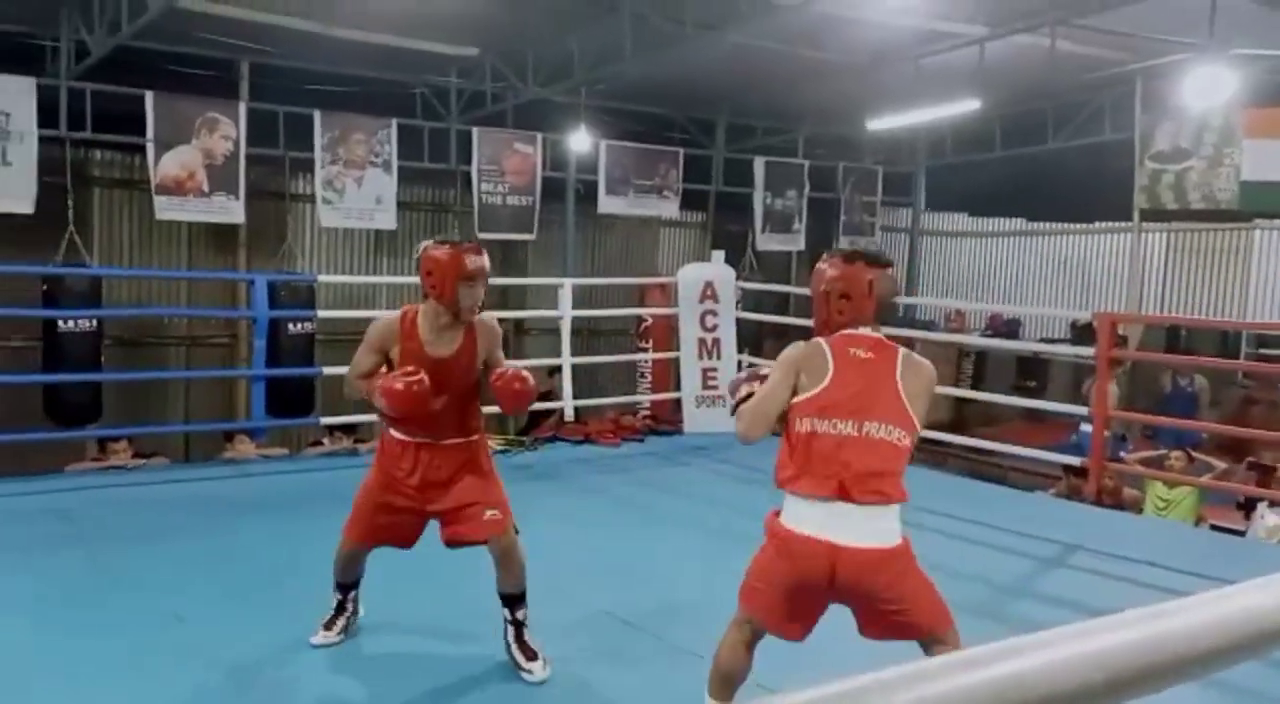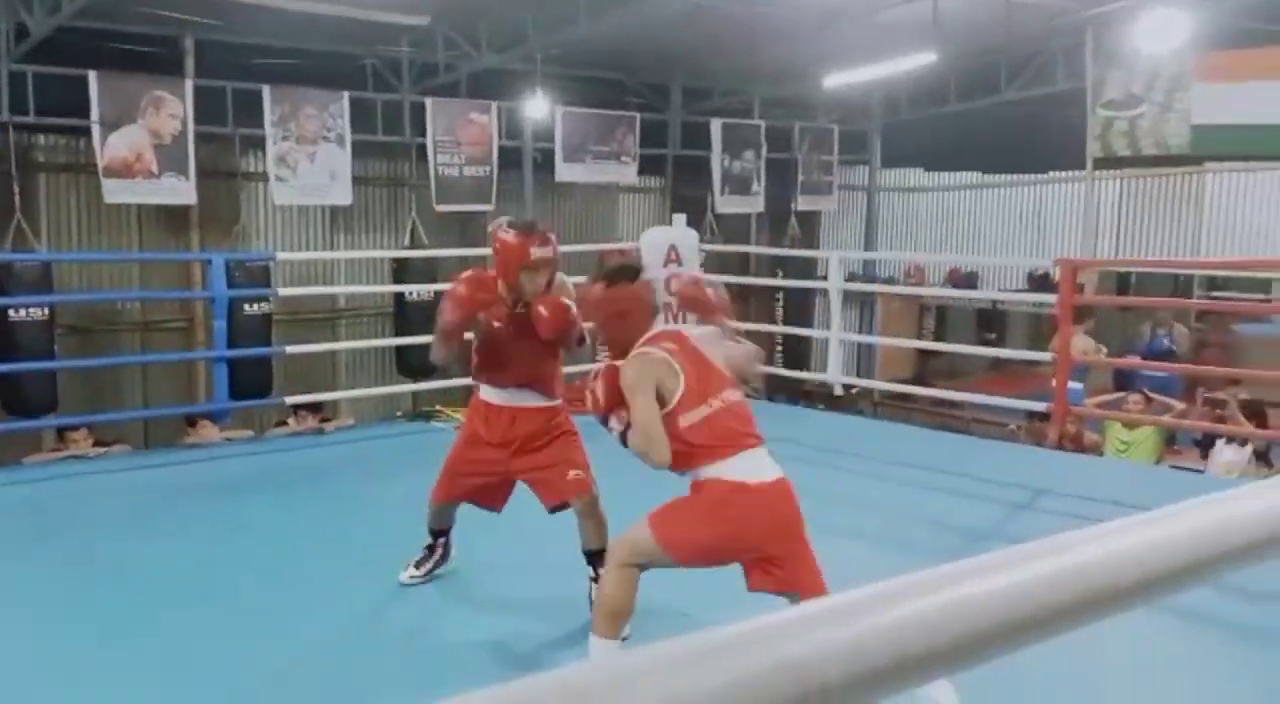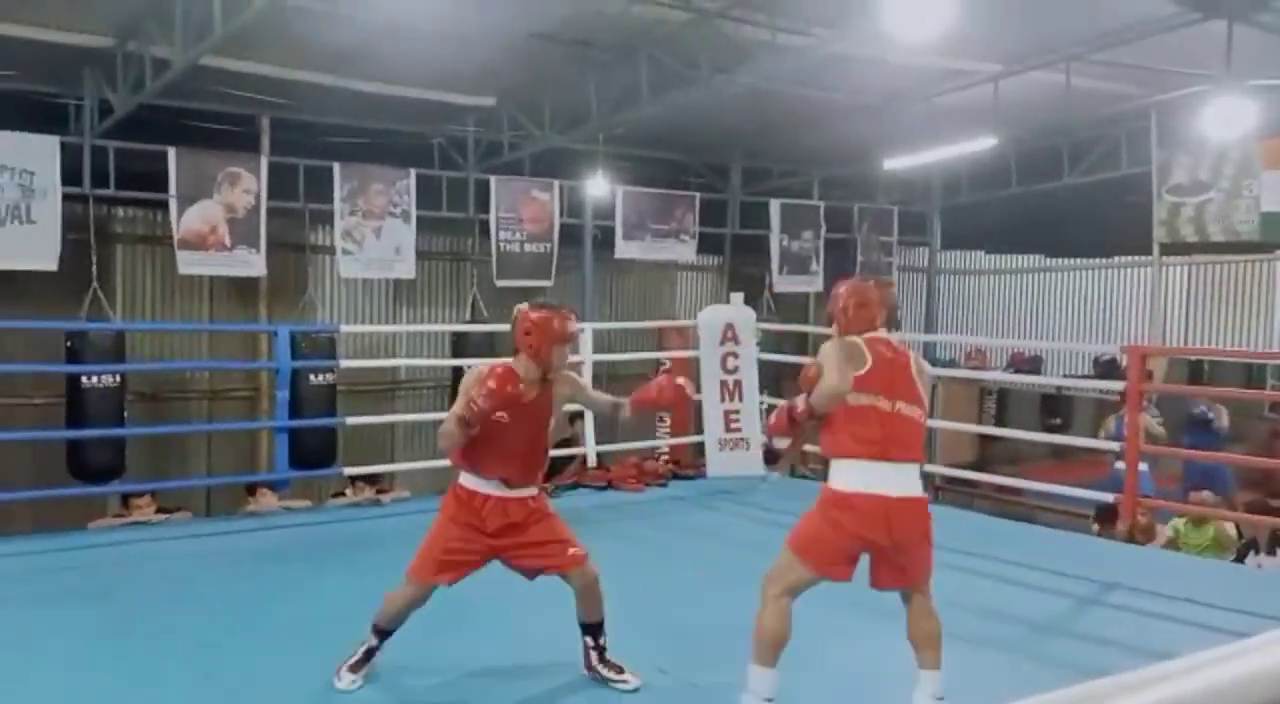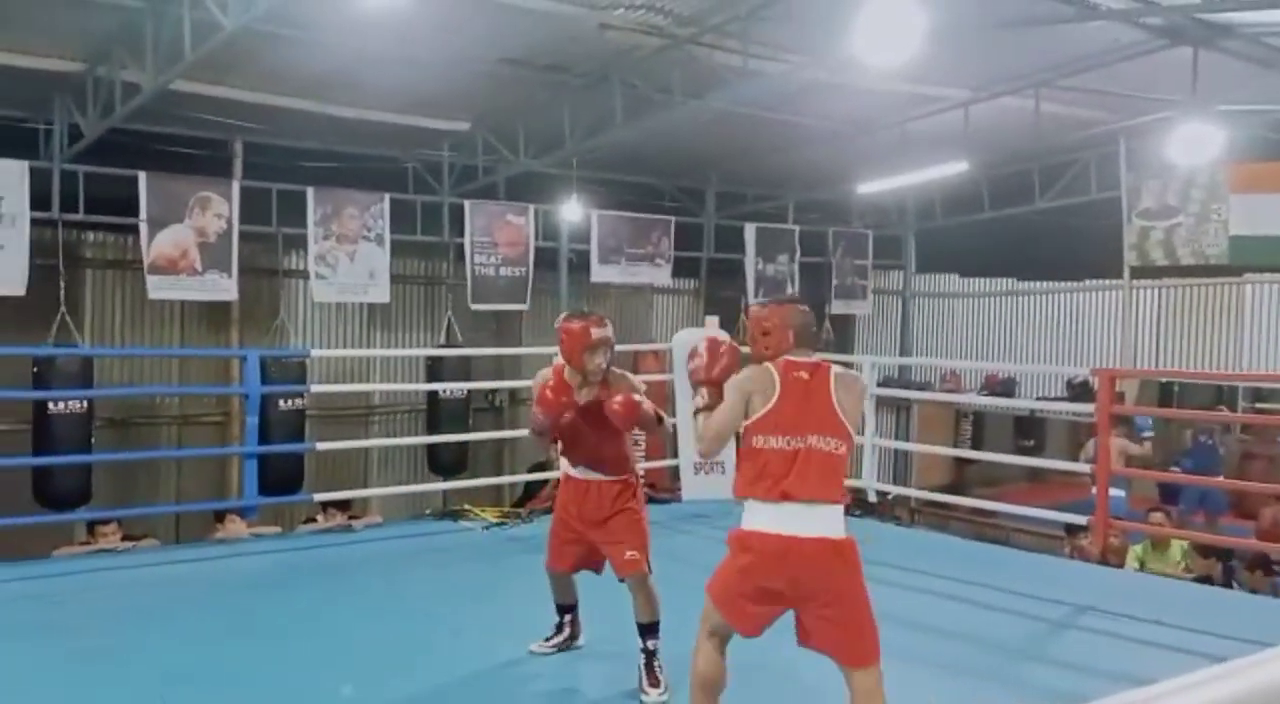
dt=1s
person 1, frame 1
left shoulder: (804, 356)
right shoulder: (919, 372)
left elbow: (749, 431)
left wrist: (746, 399)
left hip: (802, 538)
right hip: (879, 547)
left knee: (743, 631)
right knee: (943, 643)
person 1, frame 2
left shoulder: (644, 367)
right shoulder: (702, 338)
left elbow: (657, 455)
right elbow: (752, 357)
left wrist: (619, 422)
right wrist: (715, 316)
left hip: (726, 496)
right hip: (773, 494)
left knee: (623, 558)
person 1, frame 3
left shoulder: (841, 348)
right shoulder: (918, 367)
left elbow: (832, 394)
left wrist: (798, 411)
left hip: (851, 499)
right hip: (908, 501)
left knee: (776, 589)
right knee: (918, 599)
person 1, frame 4
left shoulder: (750, 380)
right shoulder: (850, 384)
left elbow: (705, 447)
left wrist: (705, 390)
left hip: (760, 541)
right hip: (828, 546)
left knee: (712, 637)
person 2, frame 1
left shoulder: (486, 330)
right shoulder: (390, 328)
left elbow: (497, 380)
right elbow: (355, 382)
left wrist: (515, 390)
right wrist: (379, 396)
left hip: (464, 455)
right hip: (402, 455)
left knee: (504, 542)
right knee: (354, 542)
left ankle: (516, 633)
right ankle: (345, 606)
person 2, frame 2
left shoulder: (555, 290)
right shoulder: (473, 292)
left elbow: (576, 346)
right elbow: (443, 361)
left wrist: (569, 327)
right wrist: (449, 327)
left hip: (548, 419)
right hip: (490, 417)
left knee: (586, 501)
right knee: (444, 496)
left ankle: (602, 588)
right ankle: (437, 549)
person 2, frame 3
left shoulder: (563, 383)
right shoulder: (482, 378)
left elbow: (611, 408)
right elbow: (447, 444)
left wrist: (644, 400)
right wrist: (472, 412)
left hip: (526, 505)
right hip: (472, 503)
left knee: (584, 575)
right knee: (418, 585)
left ankle: (596, 654)
right ankle: (367, 649)
person 2, frame 4
left shoulder: (621, 383)
right shoulder: (549, 380)
left elbow: (659, 423)
right elbow: (544, 440)
left wrist: (649, 417)
right wrist: (542, 421)
left hip: (618, 491)
right hip: (574, 486)
left knee: (637, 576)
right knee: (557, 566)
left ankle: (651, 659)
right ankle: (569, 628)
